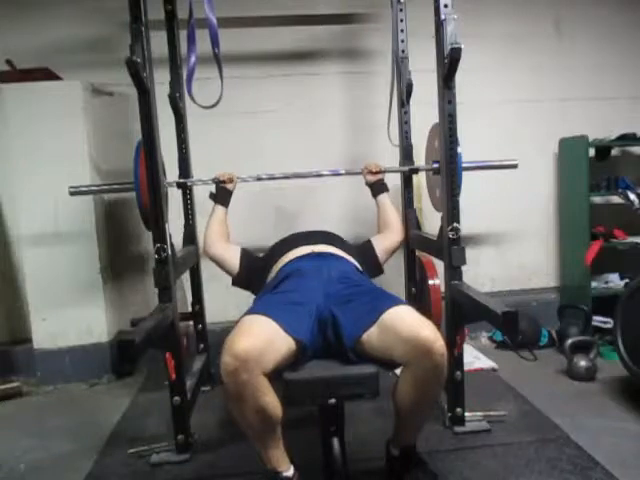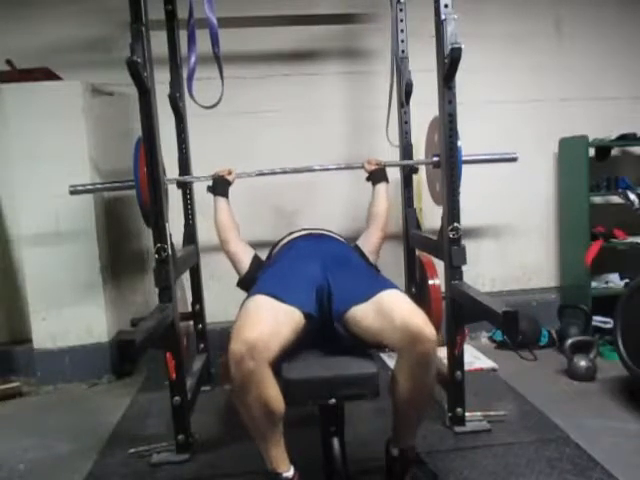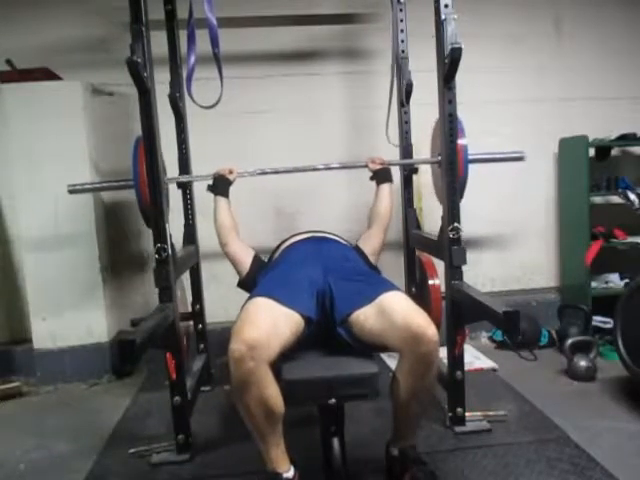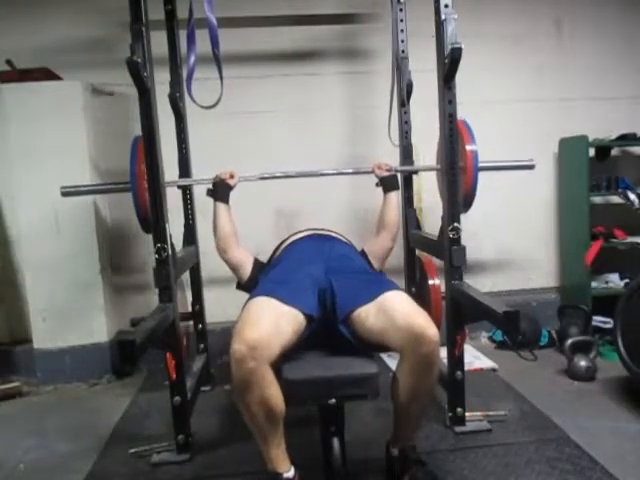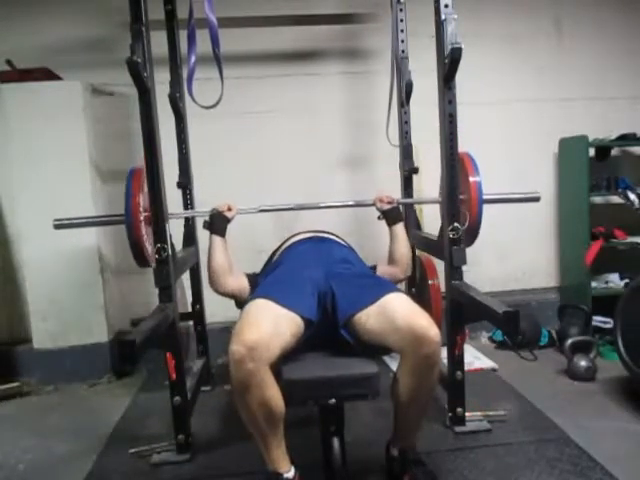
dt=1s
person 1, frame 1
left shoulder: (353, 253)
right shoulder: (266, 264)
left elbow: (393, 235)
right elbow: (215, 247)
left wrist: (379, 188)
right wrist: (222, 198)
left knee: (431, 347)
right knee: (237, 359)
left ankle: (402, 450)
person 1, frame 2
left shoulder: (354, 255)
left elbow: (377, 229)
right elbow: (231, 240)
left wrist: (379, 180)
right wrist: (220, 192)
left knee: (421, 336)
right knee: (245, 350)
left ankle: (402, 450)
person 1, frame 3
left shoulder: (358, 257)
right shoulder: (267, 270)
left elbow: (377, 229)
right elbow: (230, 241)
left wrist: (383, 179)
right wrist: (221, 191)
left knee: (423, 337)
right knee: (244, 350)
left ankle: (402, 449)
person 1, frame 4
left shoulder: (360, 262)
right shoulder: (265, 273)
left elbow: (386, 237)
right elbow: (229, 249)
left wrist: (390, 186)
right wrist: (221, 196)
left knee: (425, 338)
right knee: (246, 351)
left ankle: (401, 451)
person 1, frame 5
left shoulder: (358, 270)
left elbow: (400, 270)
right elbow: (224, 283)
left wrist: (395, 218)
right wrist: (218, 228)
left knee: (425, 339)
right knee: (245, 352)
left ankle: (401, 452)
